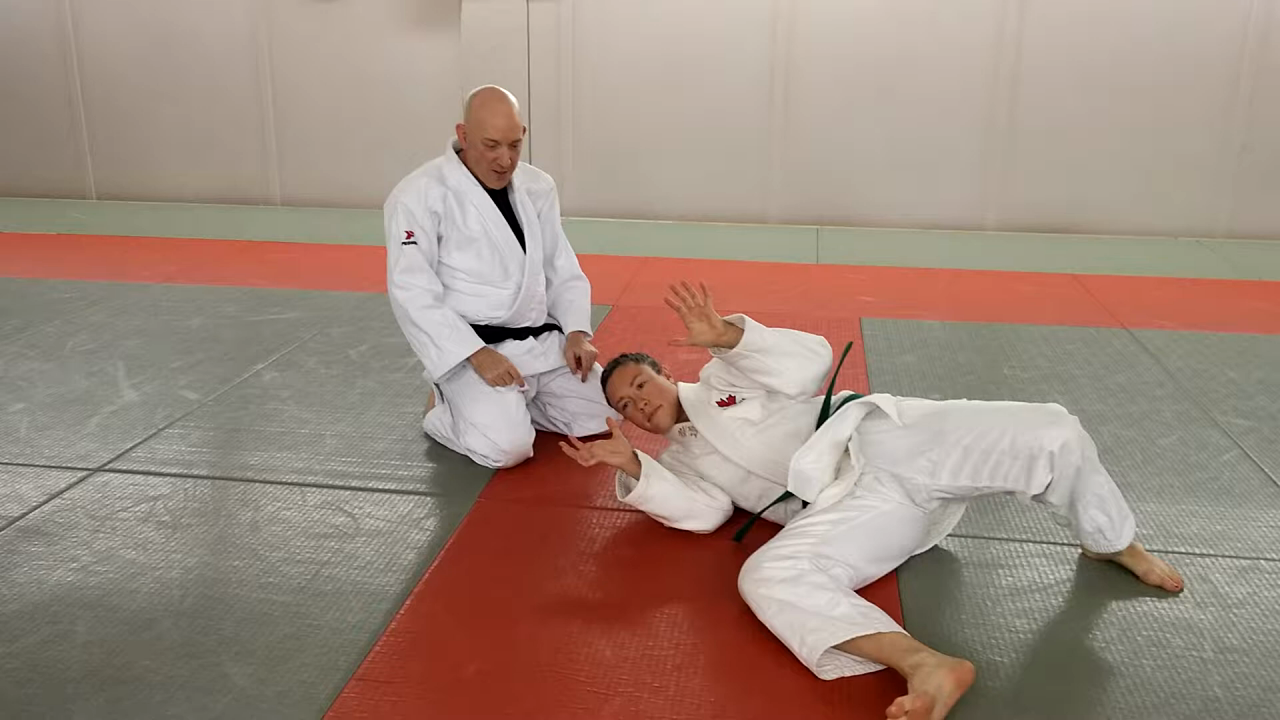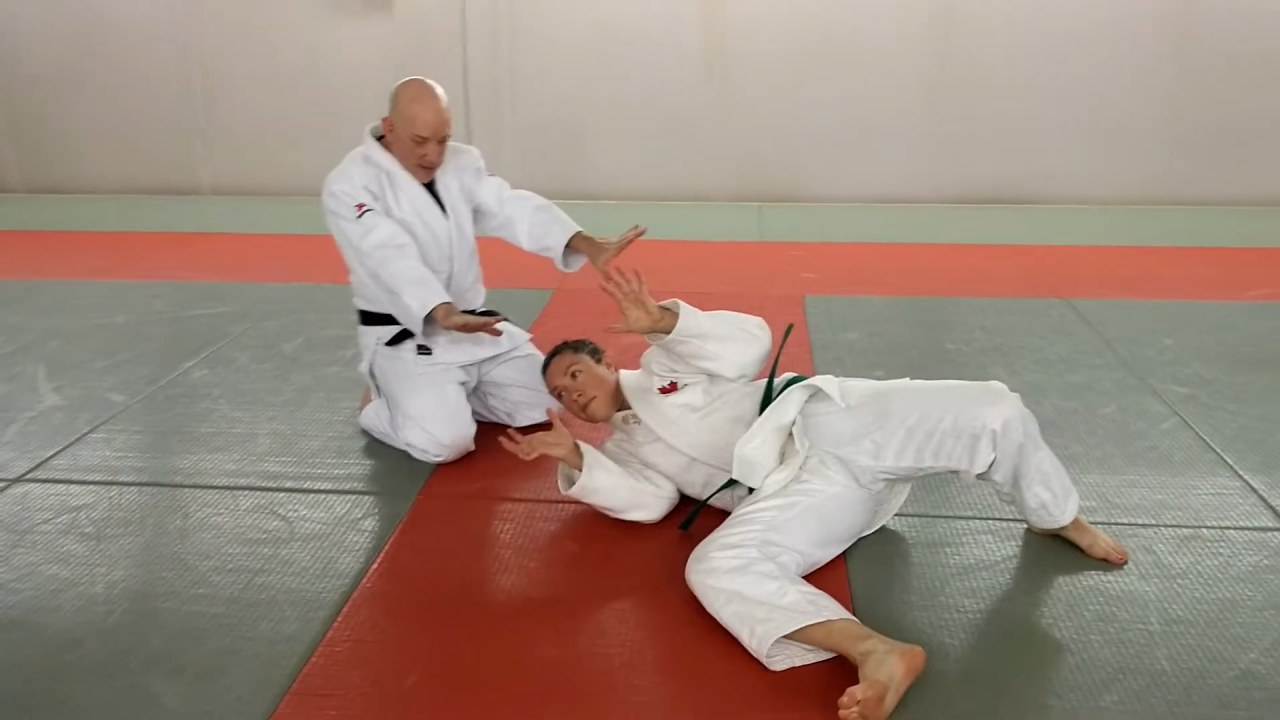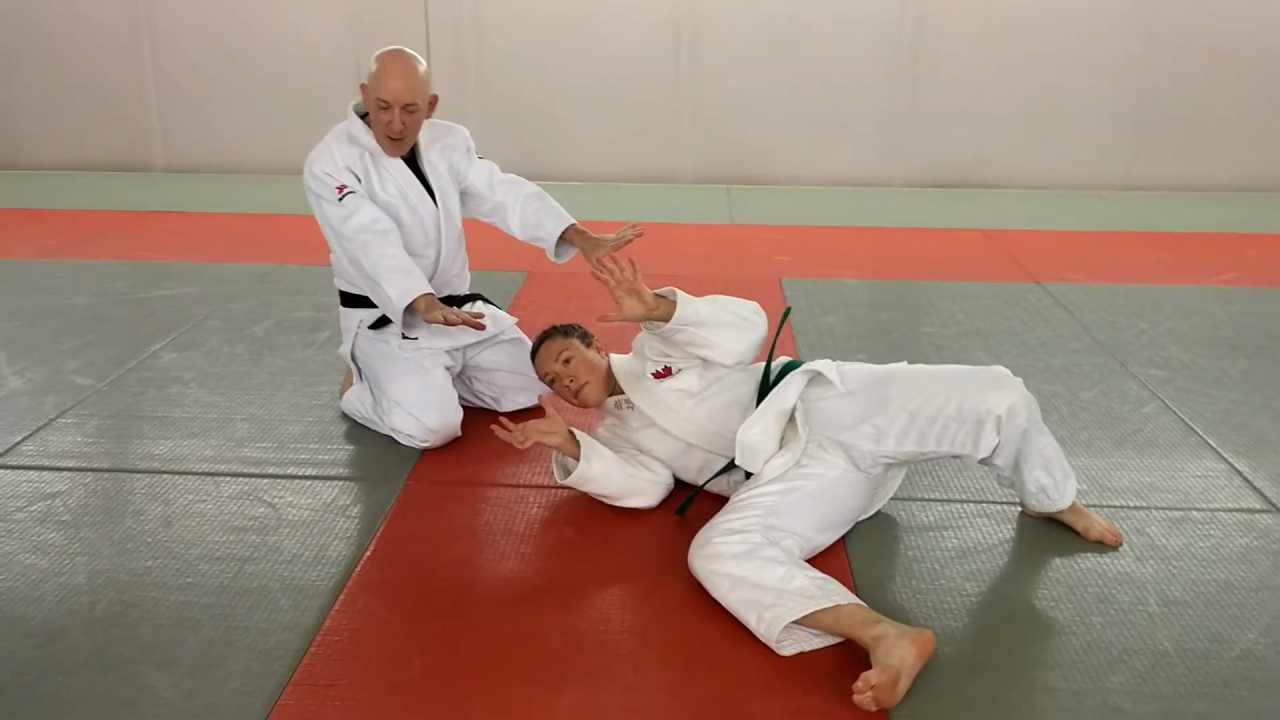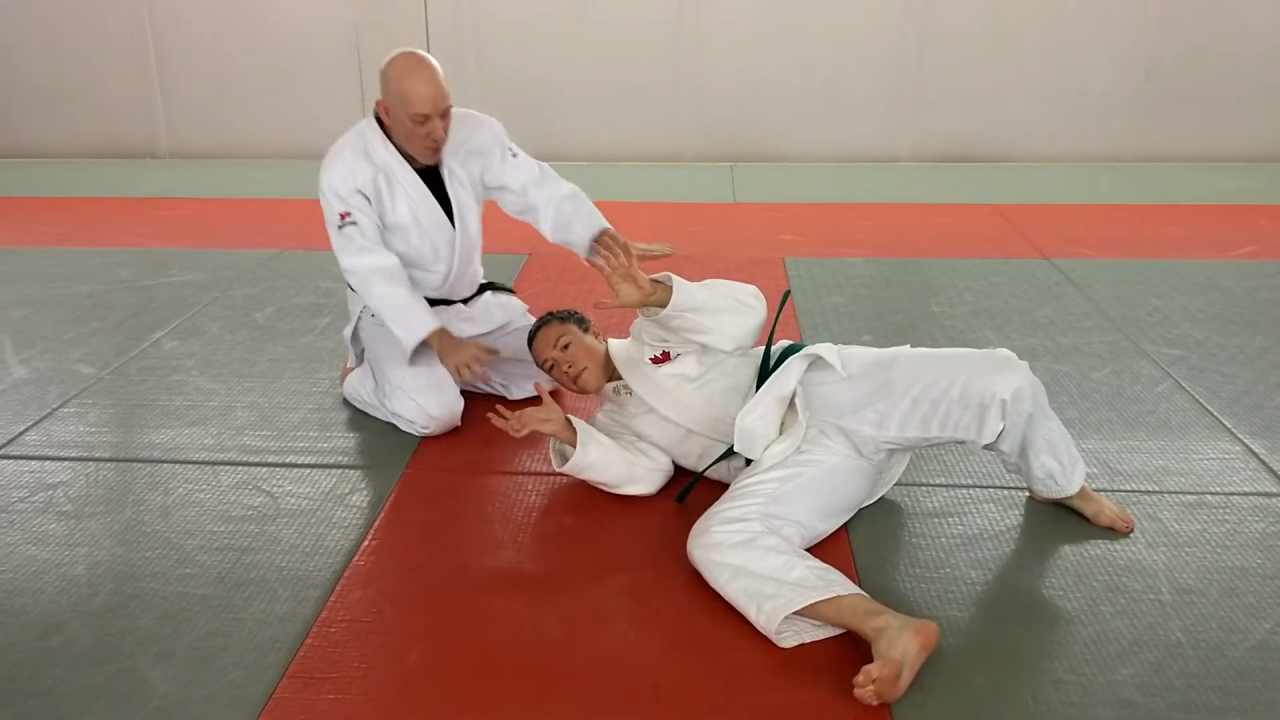
dt=1s
person 1, frame 1
left shoulder: (722, 376)
right shoulder: (680, 460)
left elbow: (809, 360)
right elbow: (700, 510)
left wrist: (727, 335)
right wrist: (631, 468)
left hip: (886, 438)
right hip: (845, 501)
left knee: (1049, 432)
right knee: (767, 580)
left ankle: (1113, 545)
right ankle: (928, 667)
person 1, frame 2
left shoulder: (662, 360)
right shoulder: (624, 448)
left elbow: (748, 342)
right elbow: (646, 499)
left wrist: (662, 320)
right wrist: (574, 459)
left hip: (830, 419)
right hip: (792, 485)
left knee: (992, 412)
right knee: (713, 569)
left ankle: (1059, 521)
right ankle: (876, 651)
person 1, frame 3
left shoulder: (655, 344)
right shoulder: (617, 432)
left elbow: (744, 328)
right elbow: (643, 484)
left wrist: (658, 308)
right wrist: (568, 446)
left hip: (826, 404)
right hip: (789, 469)
left knee: (994, 394)
right knee: (716, 555)
left ankle: (1054, 504)
right ankle: (886, 636)
person 1, frame 4
left shoulder: (654, 330)
right shoulder: (614, 419)
left elbow: (742, 313)
right elbow: (641, 472)
left wrist: (653, 294)
right wrist: (565, 435)
left hip: (829, 387)
right hip: (790, 455)
left knee: (999, 378)
right knee: (716, 544)
left ankle: (1063, 488)
right ankle: (888, 627)
person 2, frame 1
left shoulder: (537, 187)
right shoulder: (419, 195)
left elbow: (562, 270)
right elbow: (413, 294)
left wrist: (576, 332)
right wrist: (476, 354)
left hip: (542, 342)
right hip: (471, 351)
left knee: (603, 418)
right knee: (506, 447)
left ankle: (510, 401)
right ankle: (443, 408)
person 2, frame 2
left shoulder: (461, 163)
right shoulder: (349, 184)
left elbow: (513, 210)
right elbow: (391, 259)
left wrist: (586, 244)
right wrist: (443, 314)
left hip: (473, 325)
right hip: (405, 338)
left knee: (546, 405)
right knee: (445, 441)
left ankle: (454, 393)
right ankle: (382, 401)
person 2, frame 3
left shoulder: (448, 141)
right shoulder: (331, 162)
left elbow: (503, 194)
right elbow: (373, 244)
left wrist: (581, 238)
right wrist: (424, 304)
left hip: (457, 308)
right hip: (386, 321)
left knee: (530, 389)
right knee: (432, 426)
left ankle: (437, 378)
right ankle: (363, 387)
person 2, frame 4
left shoulder: (473, 131)
right shoulder: (345, 167)
left elbow: (536, 189)
right elbow: (369, 271)
left wrist: (609, 242)
right wrist: (439, 342)
left hip: (474, 302)
right hip: (394, 313)
left knee: (544, 376)
right knee: (432, 413)
left ankle: (454, 366)
right ankle: (359, 373)
